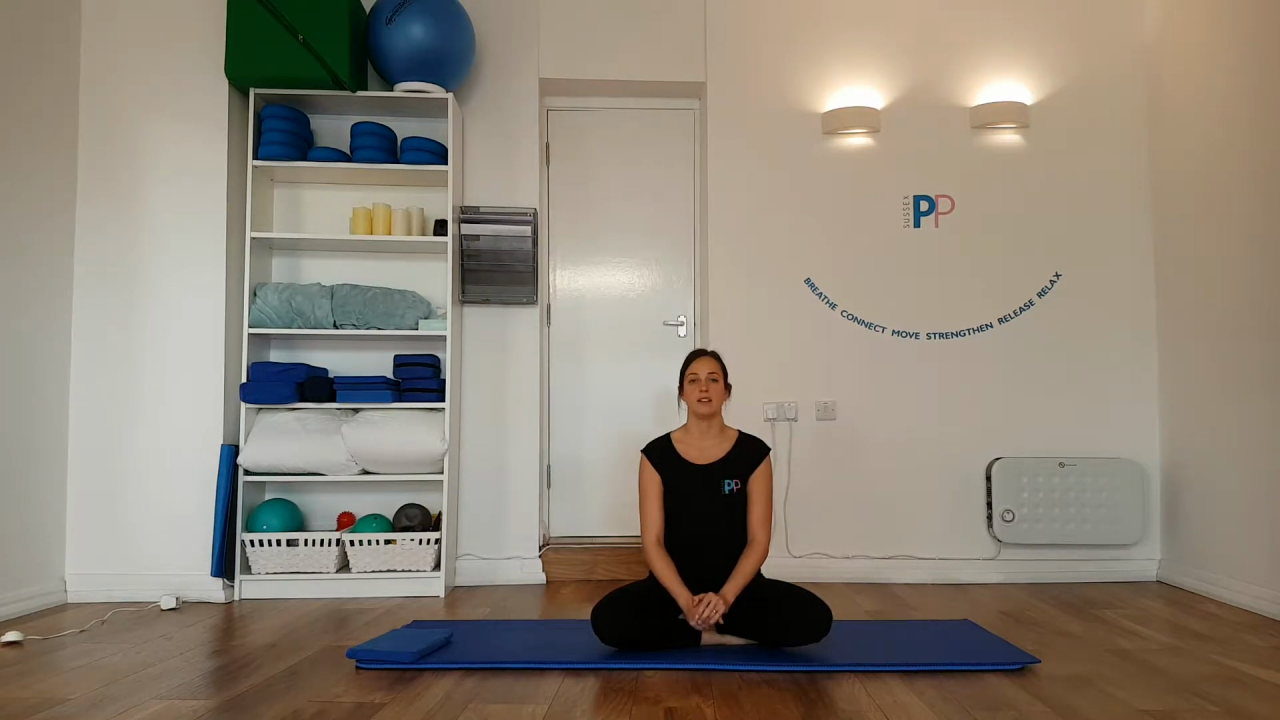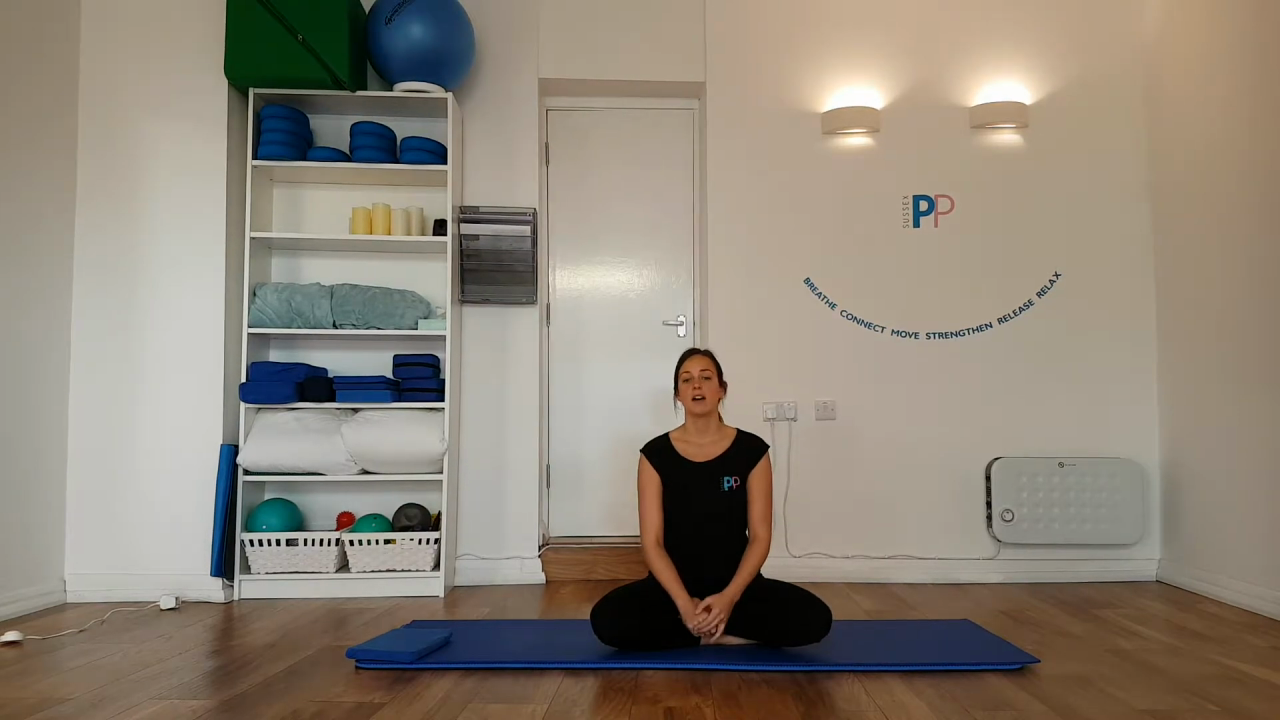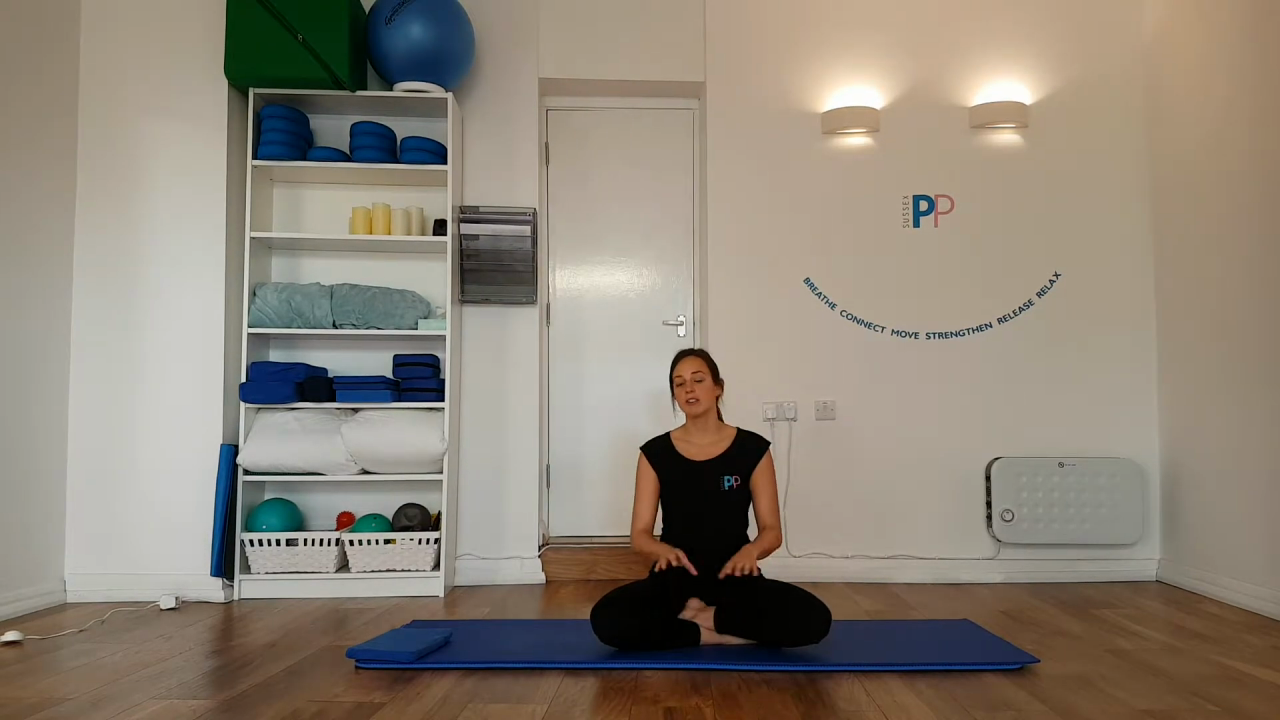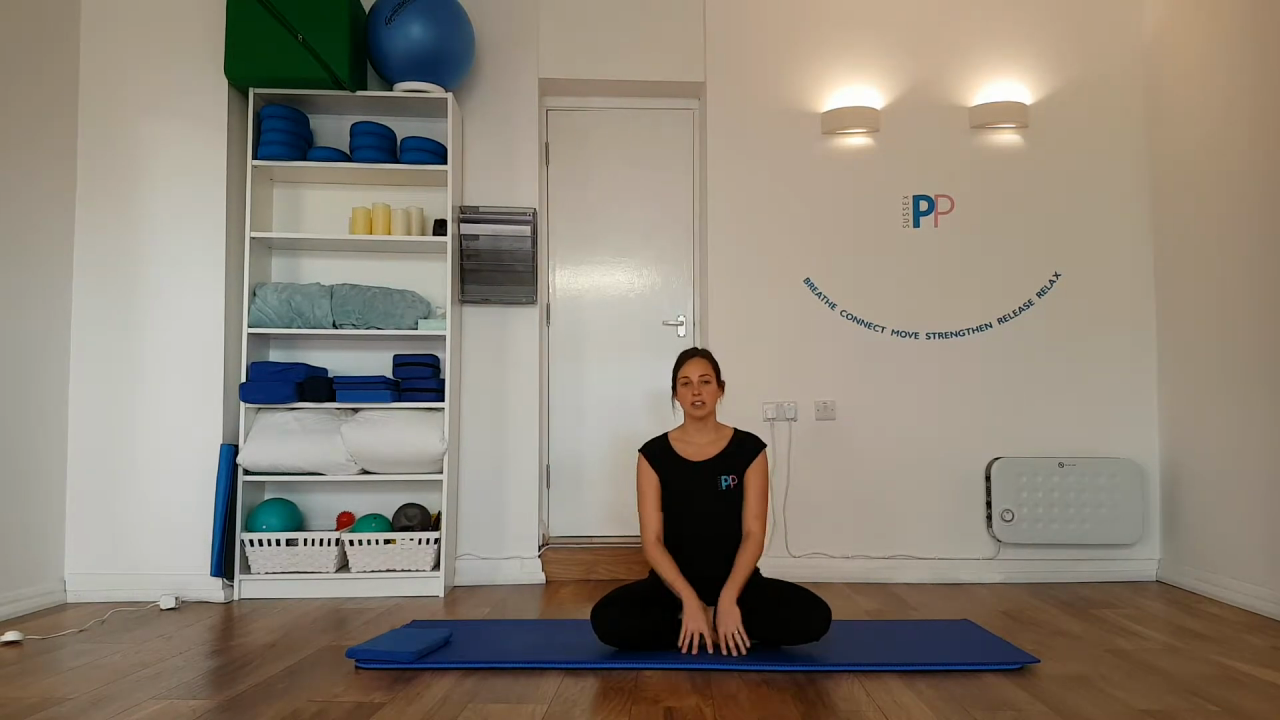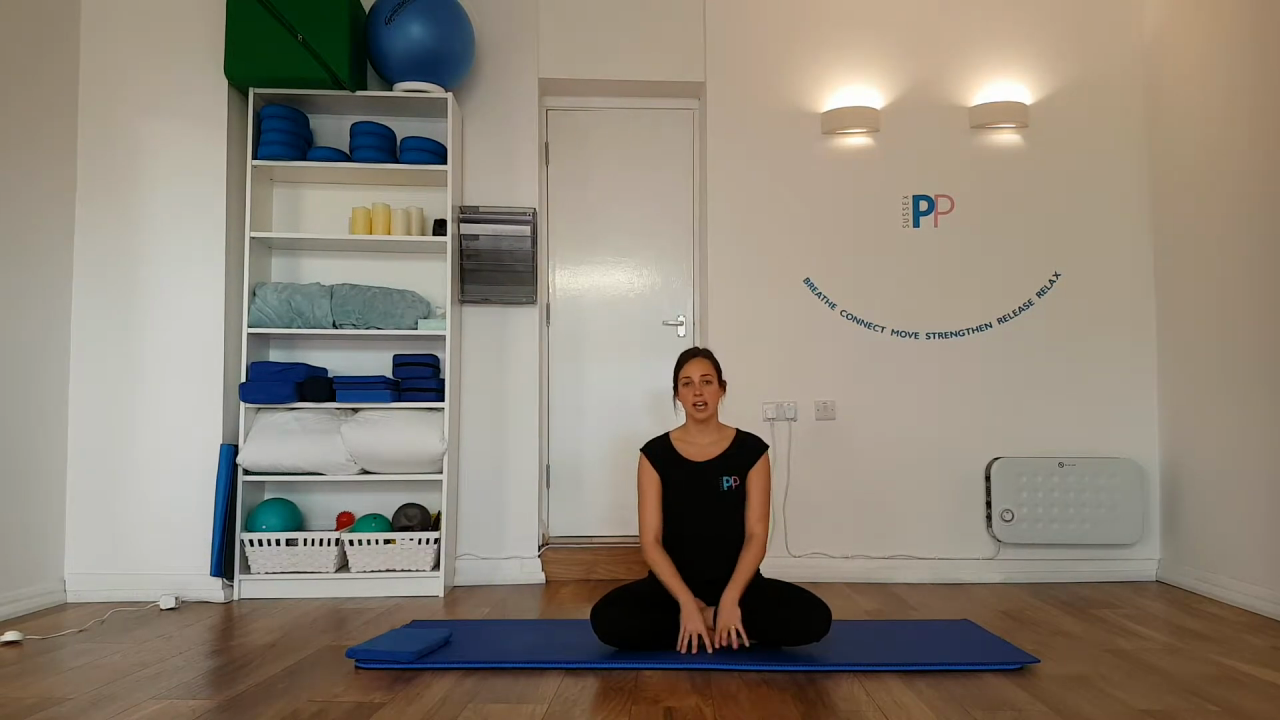
dt=0.4s
person 1, frame 1
left shoulder: (753, 453)
right shoulder: (657, 455)
left elbow: (759, 539)
right elbow: (653, 542)
left wrist: (725, 598)
right wrist: (686, 601)
left hip: (737, 584)
right hip: (674, 584)
left knee: (815, 618)
right knee: (606, 620)
left ankle: (695, 624)
right ankle: (728, 634)
person 1, frame 2
left shoulder: (752, 450)
right shoulder: (655, 454)
left elbow: (760, 537)
right elbow: (652, 541)
left wrist: (730, 598)
right wrist: (684, 604)
left hip: (735, 584)
right hip: (673, 583)
left knee: (815, 618)
right knee: (606, 619)
right ankle: (729, 633)
person 1, frame 3
left shoulder: (753, 449)
right shoulder: (655, 453)
left elbow: (772, 528)
right elbow: (640, 534)
left wrist: (749, 551)
right wrist: (664, 548)
left hip: (734, 582)
right hip: (676, 583)
left knee: (815, 619)
right knee: (606, 619)
left ankle: (695, 617)
right ankle: (729, 633)
person 1, frame 4
left shoulder: (749, 449)
right shoulder: (654, 454)
left elbow: (753, 534)
right elbow: (652, 540)
left wrist: (728, 598)
right wrist: (688, 600)
left hip: (735, 581)
right hip: (674, 582)
left knee: (815, 616)
right knee: (606, 619)
right ankle: (730, 632)
person 1, frame 5
left shoulder: (751, 450)
right shoulder: (655, 454)
left elbow: (756, 535)
right elbow: (650, 540)
left wrist: (730, 600)
right wrist: (686, 603)
left hip: (736, 581)
right hip: (673, 583)
left knee: (815, 617)
right knee: (605, 618)
right ankle: (732, 633)
